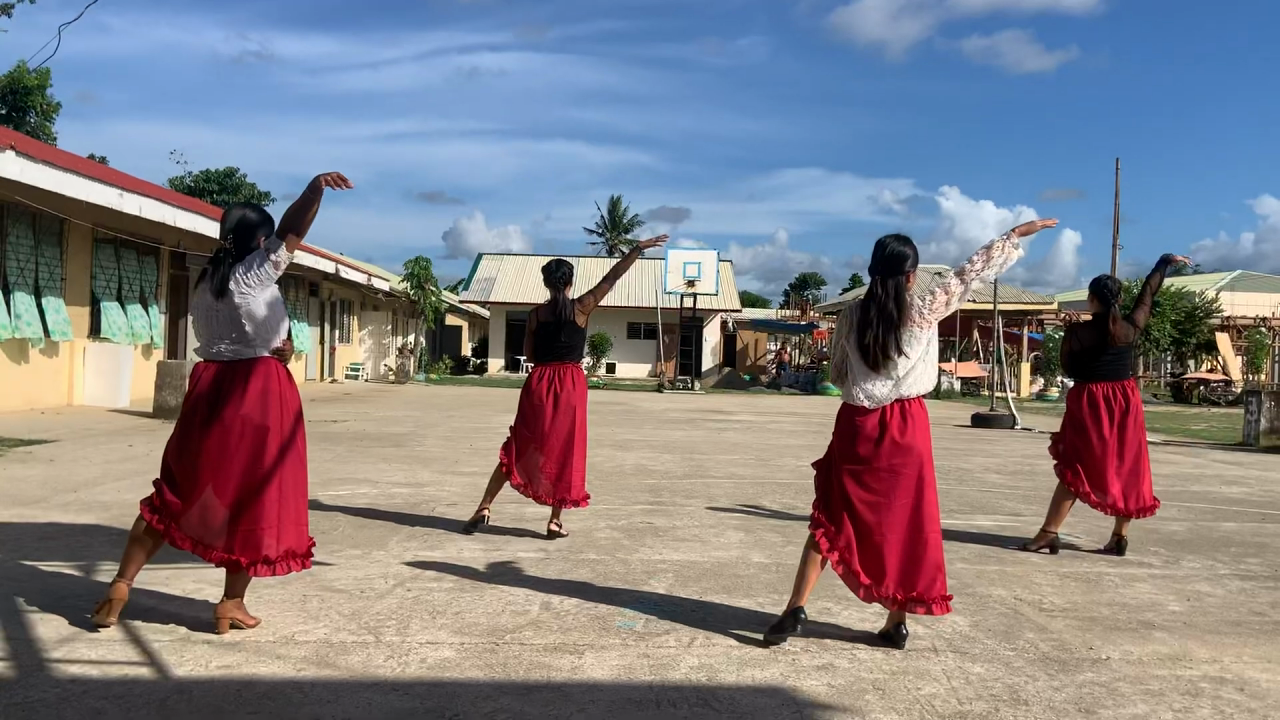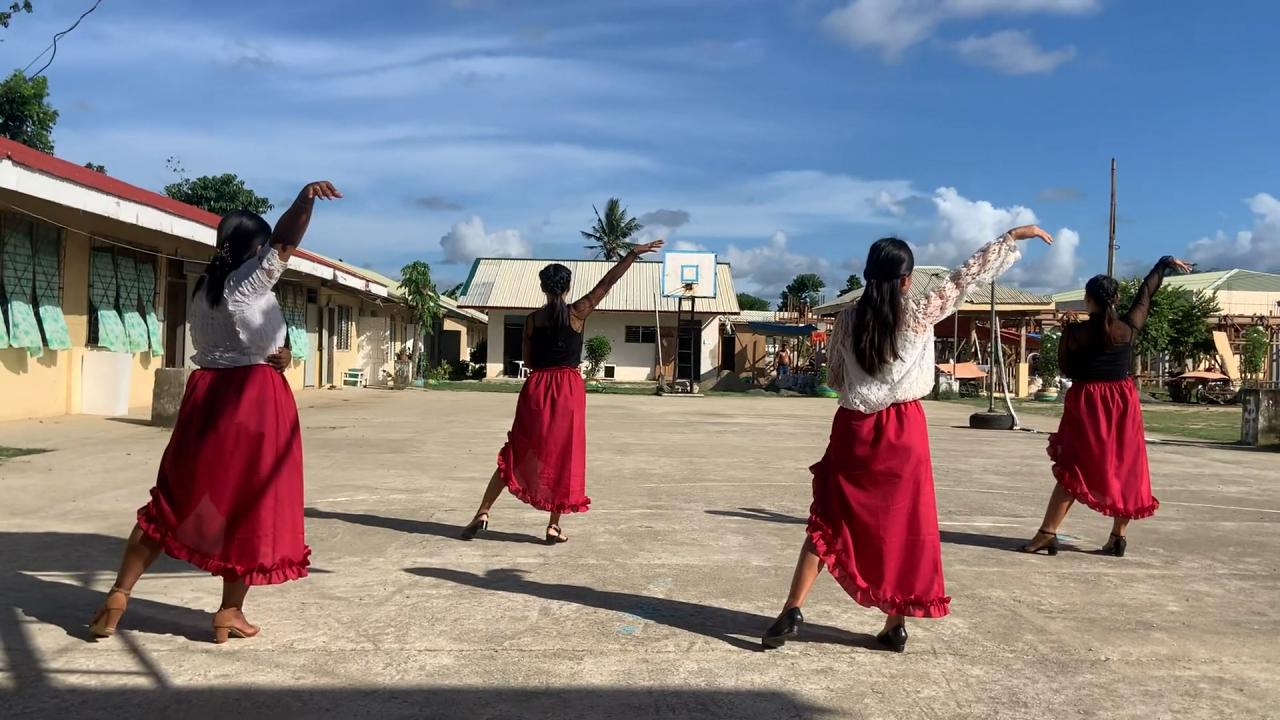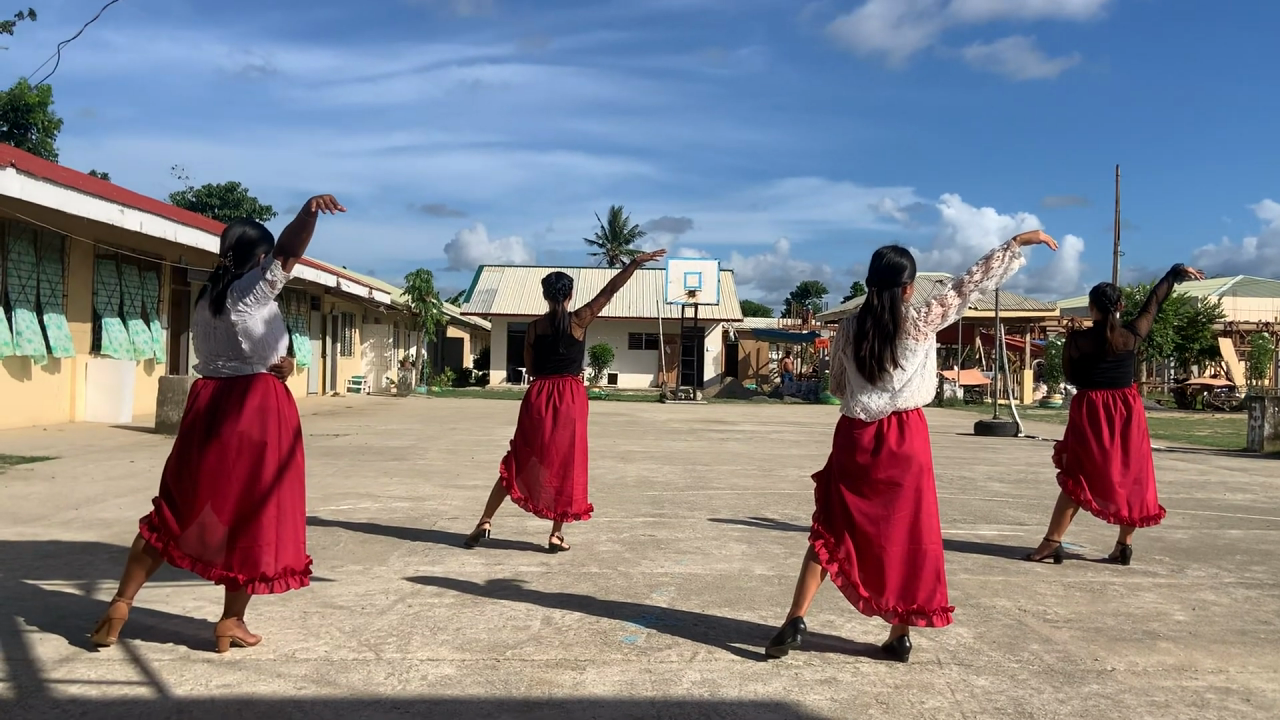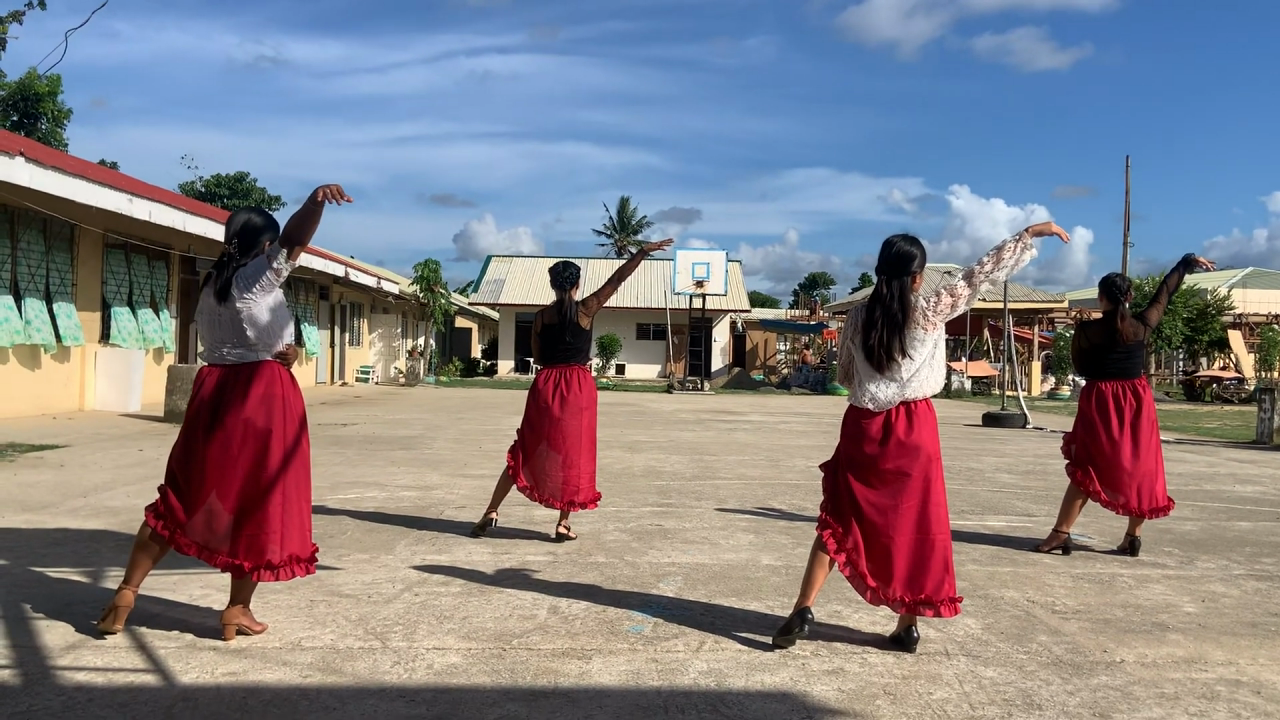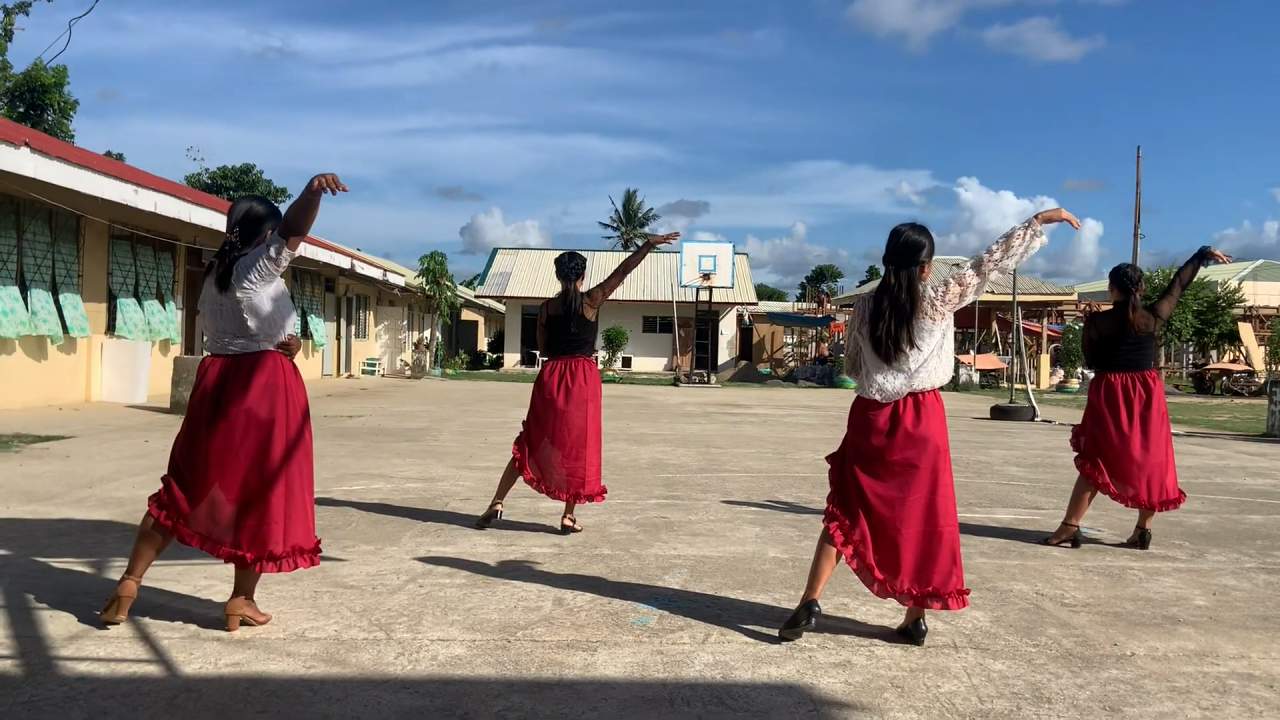
dt=0.7s
person 1, frame 1
left shoulder: (207, 282)
right shoulder: (252, 274)
right elbow: (291, 233)
left wrist: (276, 348)
right wrist: (315, 188)
left hip: (212, 390)
right hip: (256, 394)
left knee: (178, 491)
right knee: (253, 499)
left ankle: (120, 585)
right ankle: (232, 603)
person 1, frame 2
left shoulder: (206, 290)
right shoulder: (249, 283)
right elbow: (285, 243)
left wrist: (274, 356)
right wrist: (305, 199)
left hip: (208, 398)
right hip: (253, 402)
left knee: (175, 500)
right knee: (249, 508)
left ankle: (118, 595)
right ankle: (230, 613)
person 1, frame 3
left shoulder: (208, 298)
right shoulder: (252, 290)
right elbow: (289, 253)
left wrist: (276, 364)
right wrist: (309, 211)
left hip: (211, 407)
right hip: (255, 411)
left knee: (178, 510)
right knee: (252, 515)
left ankle: (120, 604)
right ankle: (231, 621)
person 1, frame 4
left shoulder: (211, 285)
right shoulder: (257, 277)
right elbow: (294, 241)
left wrist: (280, 352)
right wrist: (316, 200)
left hip: (215, 394)
right hip: (261, 398)
left knee: (183, 498)
right knee: (257, 503)
left ankle: (126, 592)
right ankle: (238, 609)
person 1, frame 5
left shoulder: (215, 274)
right shoulder: (259, 266)
right elbow: (294, 231)
left wrist: (283, 342)
right wrist: (312, 191)
left hip: (218, 384)
right hip: (263, 389)
left knee: (186, 488)
right knee: (260, 495)
left ankle: (129, 583)
right ankle: (241, 601)
person 2, frame 1
left shoulder: (852, 315)
right shoulder: (923, 310)
left elbow: (837, 375)
right elbow: (972, 270)
right wrist: (1017, 233)
left hip: (857, 423)
right hip: (905, 425)
left knee: (832, 518)
right knee: (904, 522)
left ankle: (795, 610)
right ankle: (896, 622)
person 2, frame 2
left shoulder: (848, 318)
right shoulder: (919, 313)
left elbow: (834, 378)
right elbow: (969, 275)
right wrist: (1014, 235)
left hip: (854, 427)
right hip: (903, 428)
left knee: (830, 522)
right knee: (903, 526)
left ankle: (791, 612)
right ankle: (895, 625)
person 2, frame 3
left shoulder: (849, 327)
right shoulder: (919, 321)
left elbow: (836, 386)
right elbow: (972, 283)
right wrist: (1019, 241)
left hip: (856, 436)
right hip: (904, 437)
left knee: (832, 531)
right knee: (905, 535)
left ankle: (795, 622)
right ankle: (899, 635)
person 2, frame 4
left shoulder: (858, 316)
right shoulder: (929, 311)
left elbow: (844, 376)
right elbow: (982, 273)
right wrist: (1030, 233)
left hip: (863, 426)
right hip: (912, 428)
left knee: (839, 520)
right knee: (914, 525)
left ankle: (802, 611)
right ankle: (907, 625)
person 2, frame 5
left shoulder: (865, 306)
right shoulder: (938, 300)
left elbow: (851, 366)
right elbow: (992, 261)
right wrist: (1039, 220)
left hip: (871, 417)
right hip: (920, 418)
left knee: (846, 513)
right knee: (921, 518)
left ankle: (810, 603)
right ankle: (915, 618)
person 3, frame 1
left shoulder: (1077, 332)
right shoulder: (1131, 327)
left elbow: (1068, 369)
right elbow: (1148, 292)
right wrist: (1166, 261)
left hip: (1090, 404)
right hip: (1124, 402)
left knee: (1075, 470)
right knee: (1126, 469)
left ankle: (1049, 532)
right ankle: (1120, 537)
person 3, frame 2
left shoulder: (1074, 332)
right shoulder: (1128, 327)
left elbow: (1066, 369)
right elbow: (1145, 294)
right wrist: (1165, 263)
left hip: (1086, 404)
right hip: (1123, 403)
left knee: (1073, 470)
right knee: (1125, 469)
left ankle: (1048, 533)
right ankle: (1118, 537)
person 3, frame 3
left shoulder: (1077, 340)
right shoulder: (1132, 334)
left elbow: (1071, 376)
right elbow: (1153, 303)
right wrist: (1177, 272)
left hip: (1090, 412)
right hip: (1126, 411)
left knee: (1078, 478)
right knee: (1130, 477)
left ankle: (1053, 541)
right ankle: (1124, 545)
person 3, frame 4
left shoulder: (1087, 330)
right shoulder: (1142, 325)
left elbow: (1080, 367)
right elbow: (1164, 293)
right wrist: (1187, 262)
left hip: (1099, 403)
right hip: (1136, 402)
left knee: (1086, 469)
right knee: (1139, 468)
left ankle: (1061, 533)
right ankle: (1133, 536)
person 3, frame 5
left shoulder: (1096, 321)
right shoulder: (1154, 316)
left elbow: (1090, 359)
right elbow: (1177, 285)
right wrist: (1203, 254)
left hip: (1110, 394)
right hip: (1146, 394)
left knee: (1094, 462)
right knee: (1149, 460)
left ankle: (1070, 526)
right ankle: (1143, 529)
person 4, frame 1
left shoulder: (535, 314)
right shoulder: (581, 308)
left elbow: (529, 355)
right elbow: (612, 277)
right wrist: (639, 248)
left hip: (539, 383)
right hip: (570, 385)
left knee: (519, 449)
right knee: (564, 452)
left ankle: (484, 508)
right ankle: (555, 521)
person 4, frame 2
left shoulder: (532, 319)
right shoulder: (577, 313)
left elbow: (527, 360)
right elbow: (607, 282)
right wrist: (633, 254)
left hip: (536, 388)
right hip: (568, 389)
left knee: (516, 454)
right knee: (563, 457)
left ankle: (483, 513)
right ankle: (554, 527)
person 4, frame 3
left shoulder: (534, 327)
right shoulder: (579, 320)
left elbow: (530, 368)
right elbow: (610, 290)
right wrist: (636, 263)
left hip: (539, 396)
right hip: (570, 397)
left knee: (520, 462)
right knee: (565, 465)
left ankle: (485, 522)
right ankle: (556, 534)
person 4, frame 4
left shoulder: (541, 316)
right shoulder: (586, 310)
left elbow: (538, 358)
right elbow: (616, 279)
right wrist: (643, 252)
left hip: (546, 385)
right hip: (578, 387)
left knee: (526, 451)
right knee: (573, 454)
left ankle: (492, 512)
right ankle: (563, 524)
person 4, frame 5
left shoulder: (546, 307)
right shoulder: (591, 301)
left elbow: (543, 349)
right elbow: (622, 271)
right wrist: (649, 244)
left hip: (551, 377)
right hip: (583, 378)
left knee: (531, 444)
right knee: (578, 446)
left ankle: (497, 503)
right ankle: (569, 516)
